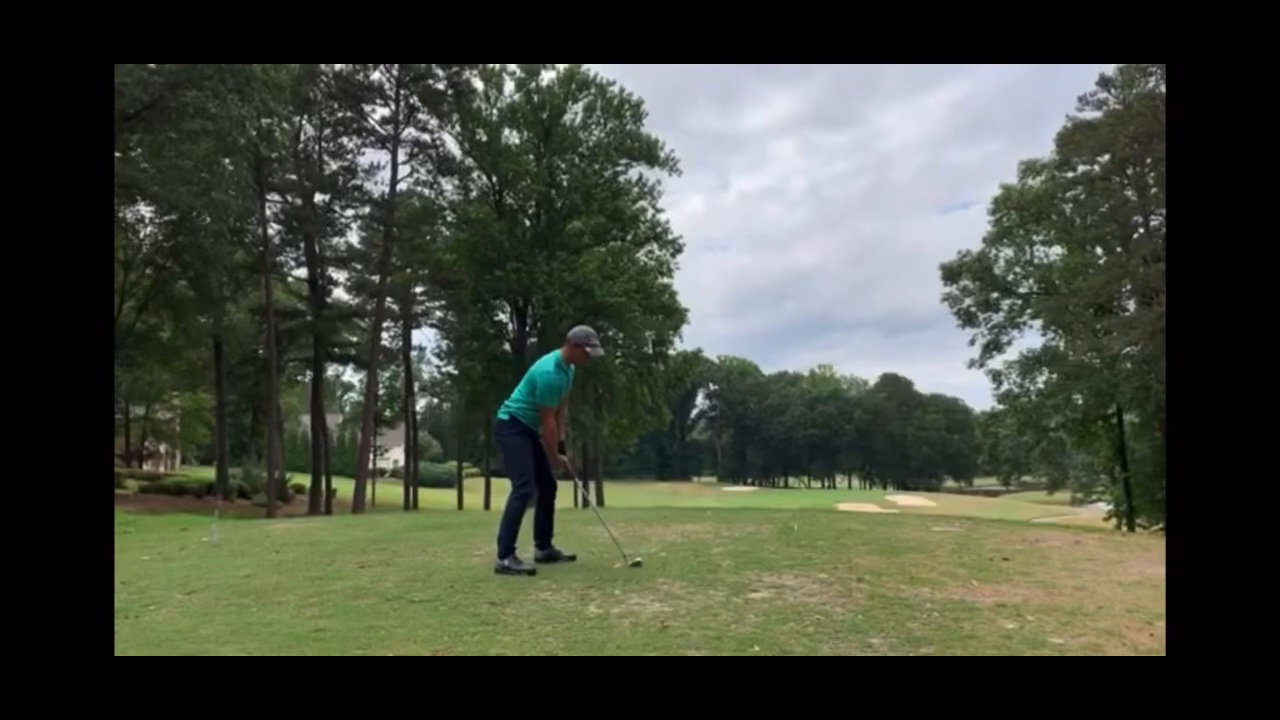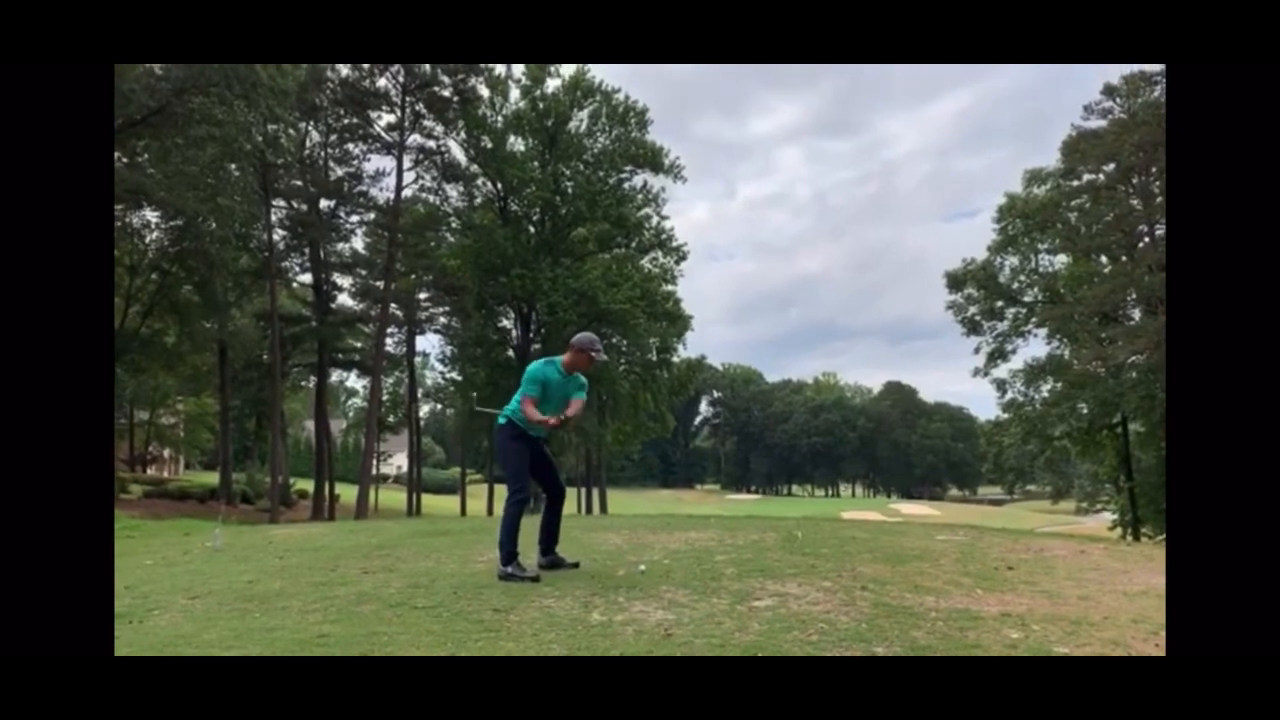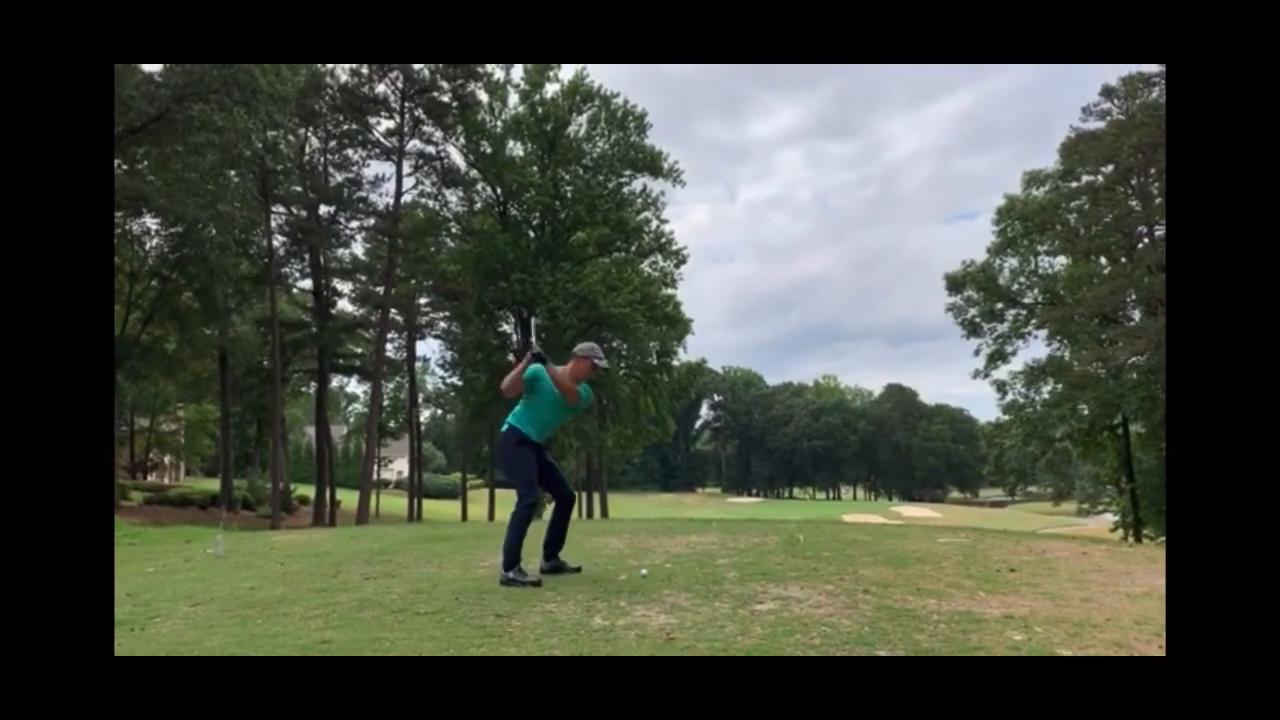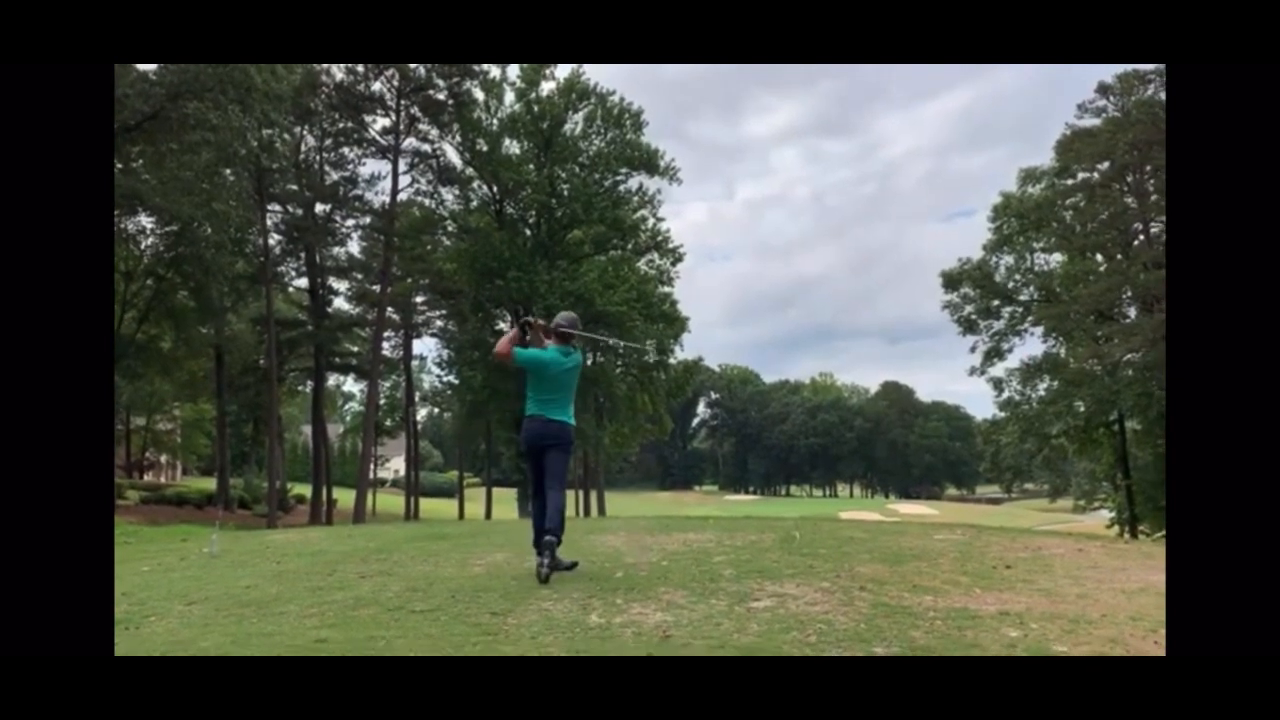
dt=0.7s
person 1, frame 1
left shoulder: (568, 369)
right shoulder: (549, 373)
left elbow: (561, 409)
right elbow: (547, 419)
left wrist: (561, 446)
right wrist: (554, 456)
left hip: (528, 430)
right hip: (512, 427)
left knee: (548, 486)
right knee: (524, 488)
left ankle: (543, 548)
right ankle: (504, 557)
person 1, frame 2
left shoulder: (580, 383)
right shoulder: (540, 368)
left elbow: (576, 407)
right elbow: (527, 407)
left wrist: (564, 418)
right wrist: (544, 420)
left hip: (534, 438)
right hip: (512, 432)
left knee: (556, 491)
right knee: (520, 494)
left ankle: (547, 554)
right ankle: (507, 563)
person 1, frame 3
left shoulder: (584, 394)
right shoulder: (538, 372)
left elbow: (569, 394)
right elbow: (507, 389)
left wrist: (548, 364)
right wrist: (526, 362)
left hip: (536, 446)
right hip: (515, 441)
left knee: (566, 497)
right knee: (528, 500)
left ankle: (550, 558)
right ankle: (509, 569)
person 1, frame 4
left shoulder: (540, 358)
right shoulder: (576, 358)
left elbow: (500, 352)
left wrist: (519, 328)
right wrist: (536, 331)
left hip: (532, 428)
right hip: (560, 430)
left knee: (538, 492)
right knee: (555, 489)
left ankle: (544, 554)
right ankle: (551, 539)
